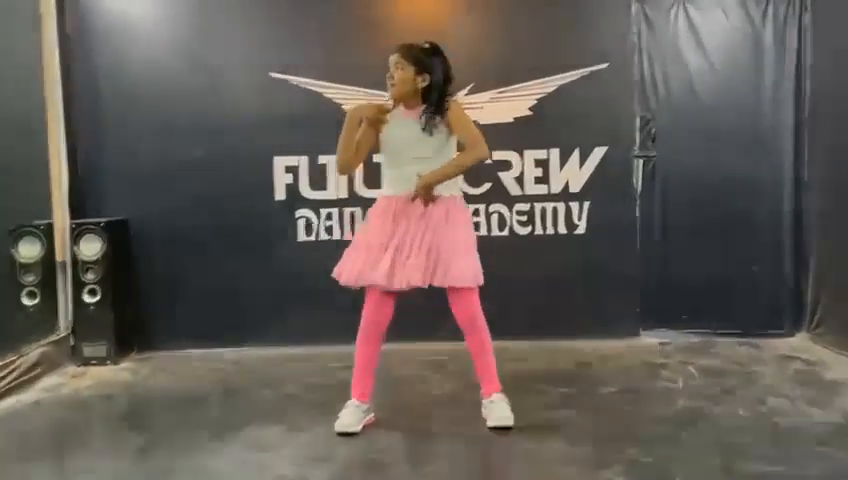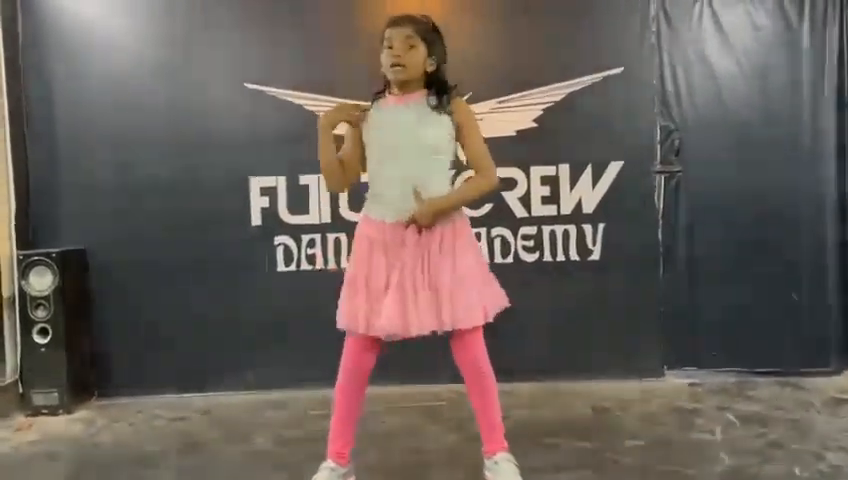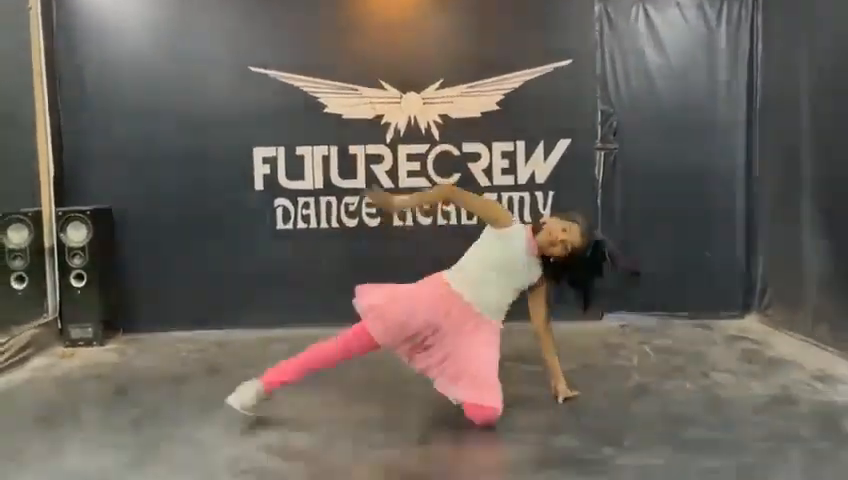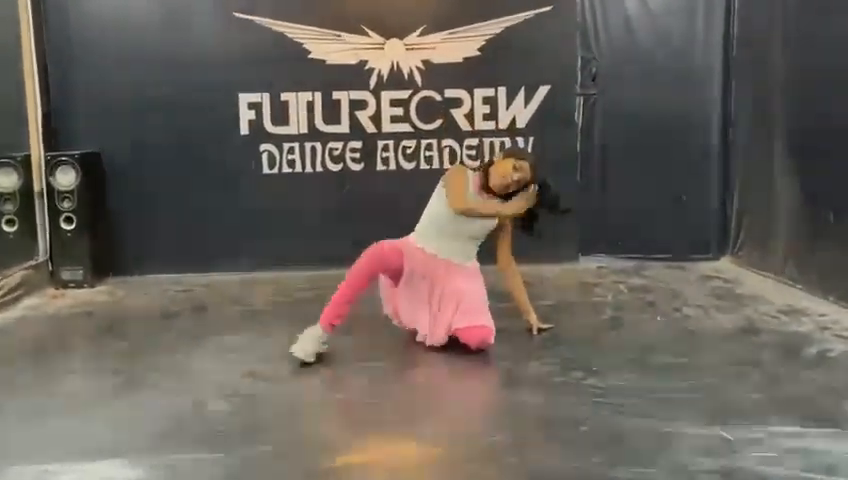
dt=1s
person 1, frame 1
left shoulder: (446, 110)
right shoulder: (380, 118)
left elbow: (479, 150)
right elbow: (345, 165)
left wrist: (435, 177)
right wrist: (352, 122)
left hip: (441, 214)
right hip: (391, 217)
left knee: (468, 311)
right knee: (375, 312)
left ankle: (493, 395)
right ankle: (360, 401)
person 1, frame 2
left shoulder: (451, 107)
right shoulder: (368, 114)
left elbow: (490, 175)
right elbow: (337, 180)
left wrist: (444, 205)
right wrist: (329, 127)
left hip: (443, 239)
right hip: (380, 241)
left knee: (471, 354)
right knee: (356, 358)
person 1, frame 3
left shoulder: (539, 276)
right shoulder: (508, 224)
left elbow: (541, 326)
right elbow: (454, 192)
left wrist: (558, 379)
right wrist: (405, 200)
left hip: (477, 328)
right hip: (441, 299)
left knee: (484, 414)
right knee: (358, 339)
left ankle: (459, 381)
right ankle: (263, 386)
person 1, frame 4
left shoulder: (502, 214)
right shoulder: (460, 175)
left elbow: (507, 262)
right elbow: (460, 206)
left wrist: (530, 313)
right wrist: (507, 208)
left hip: (458, 273)
right hip: (417, 255)
left knee: (479, 339)
right knee: (378, 254)
left ankle: (441, 318)
right ankle: (321, 330)
